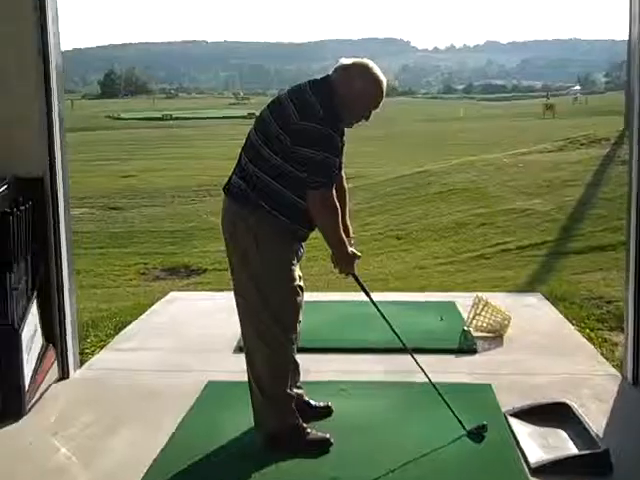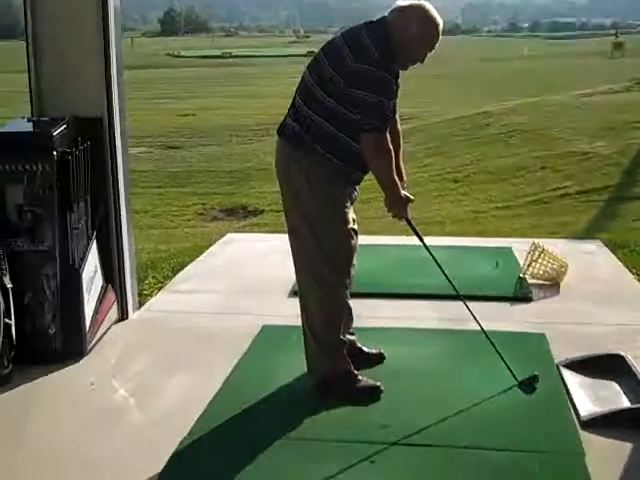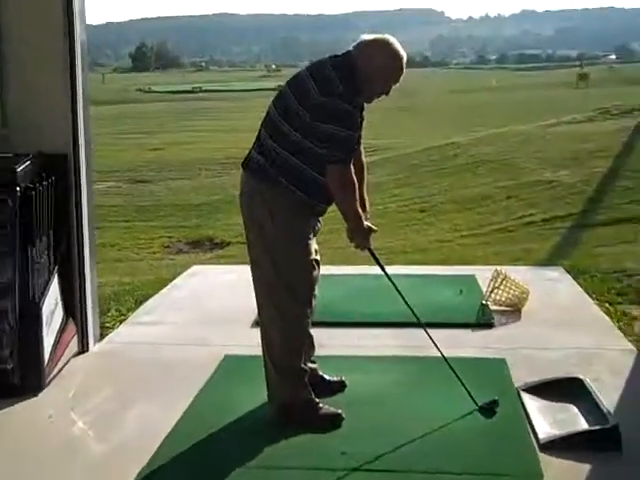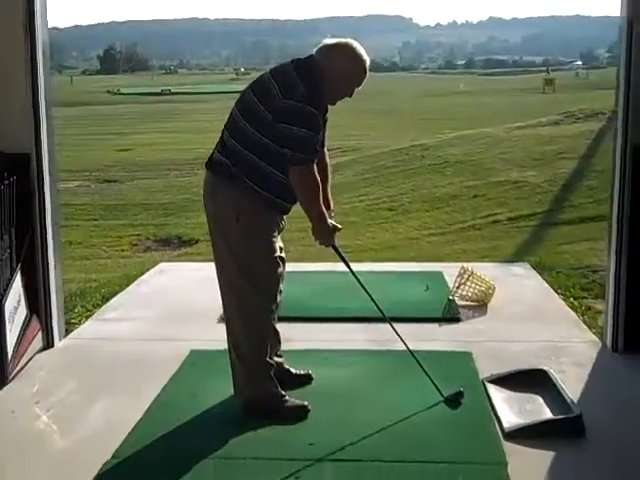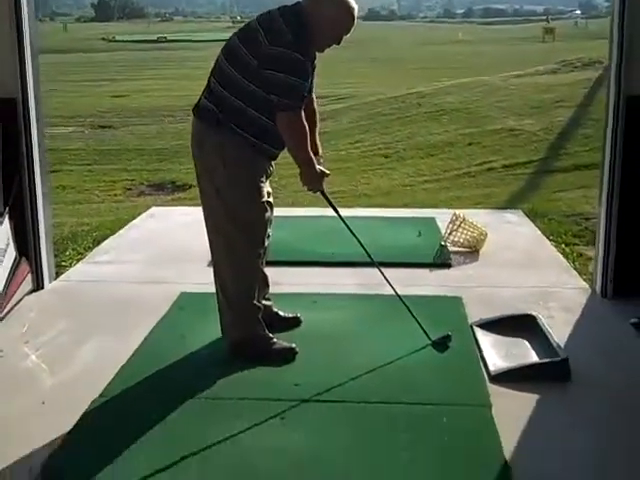
dt=0.2s
person 1, frame 1
left shoulder: (321, 107)
right shoulder: (316, 119)
left elbow: (334, 179)
right elbow: (320, 197)
left wrist: (346, 233)
right wrist: (341, 249)
left hip: (271, 221)
right hip: (258, 224)
left knee: (283, 315)
right knee: (271, 323)
left ankle: (288, 396)
right ankle: (279, 424)
person 1, frame 2
left shoulder: (377, 52)
right shoulder: (370, 61)
left elbow: (388, 122)
right elbow: (373, 140)
left wrist: (399, 177)
right wrist: (394, 192)
left hip: (325, 164)
right hip: (312, 167)
left knee: (337, 259)
right knee: (325, 267)
left ankle: (339, 342)
right ankle: (330, 369)
person 1, frame 3
left shoulder: (341, 84)
right shoulder: (335, 95)
left elbow: (353, 154)
right elbow: (337, 172)
left wrist: (362, 209)
right wrist: (356, 223)
left hip: (288, 197)
right hip: (274, 199)
left knee: (299, 288)
right knee: (286, 297)
left ankle: (302, 370)
right ankle: (292, 398)
person 1, frame 4
left shoulder: (306, 87)
right shoulder: (298, 97)
left elbow: (317, 154)
right elbow: (300, 171)
left wrist: (326, 207)
right wrist: (320, 221)
left hip: (254, 196)
right hip: (238, 198)
left knee: (265, 284)
right knee: (250, 293)
left ankle: (269, 364)
right ankle: (258, 392)
person 1, frame 5
left shoulder: (295, 35)
right shoulder: (285, 43)
left elbow: (305, 100)
right elbow: (288, 117)
left wrist: (315, 152)
right wrist: (308, 167)
left hip: (242, 139)
right hip: (225, 142)
left knee: (254, 227)
right knee: (239, 238)
left ankle: (258, 308)
right ankle: (246, 334)
